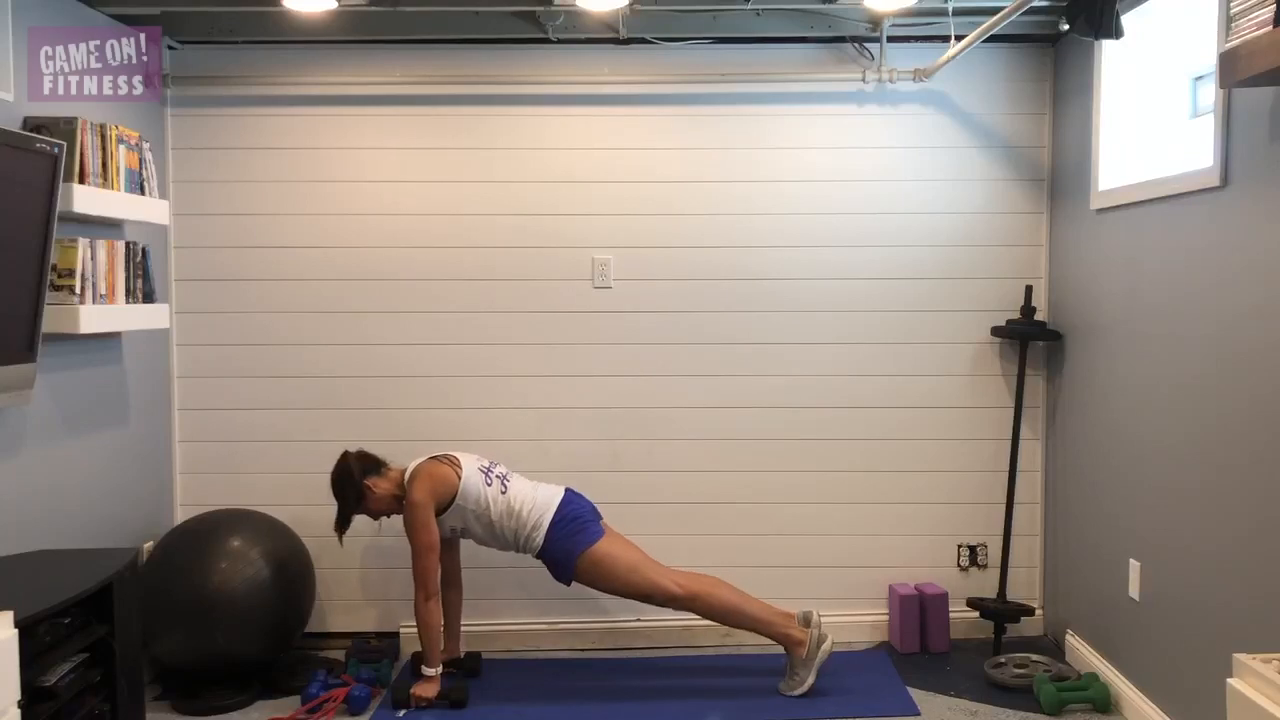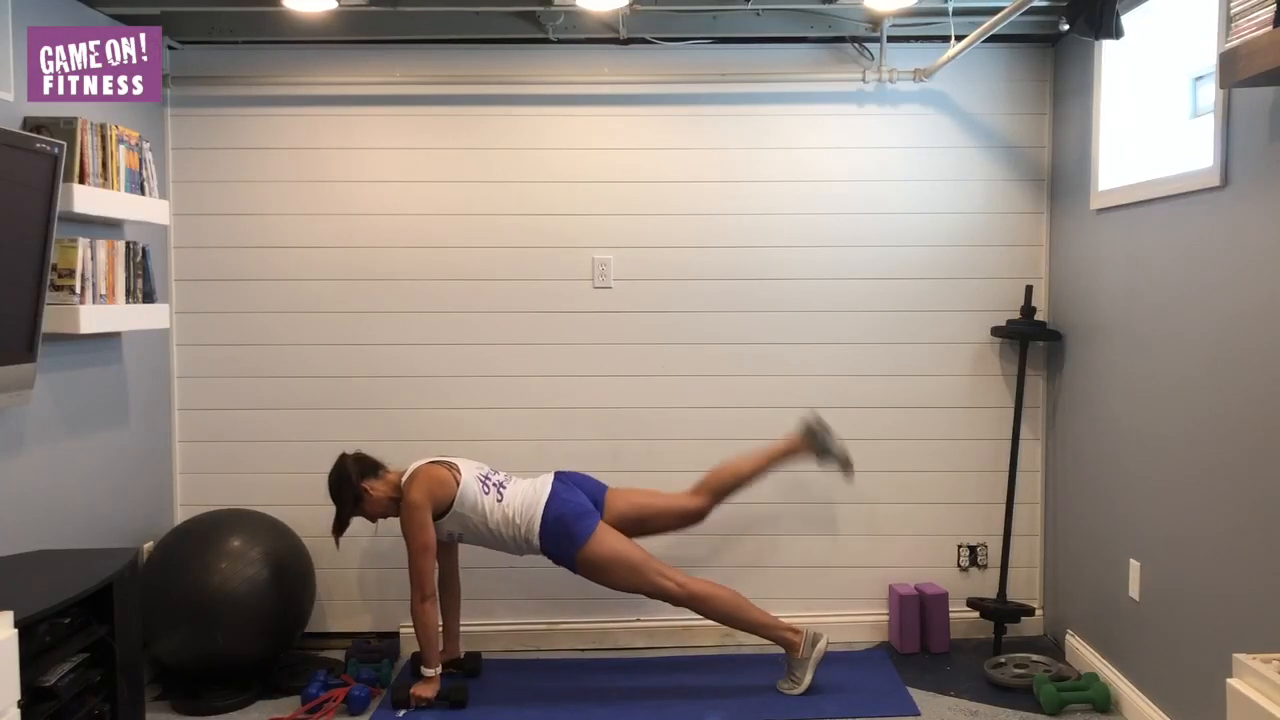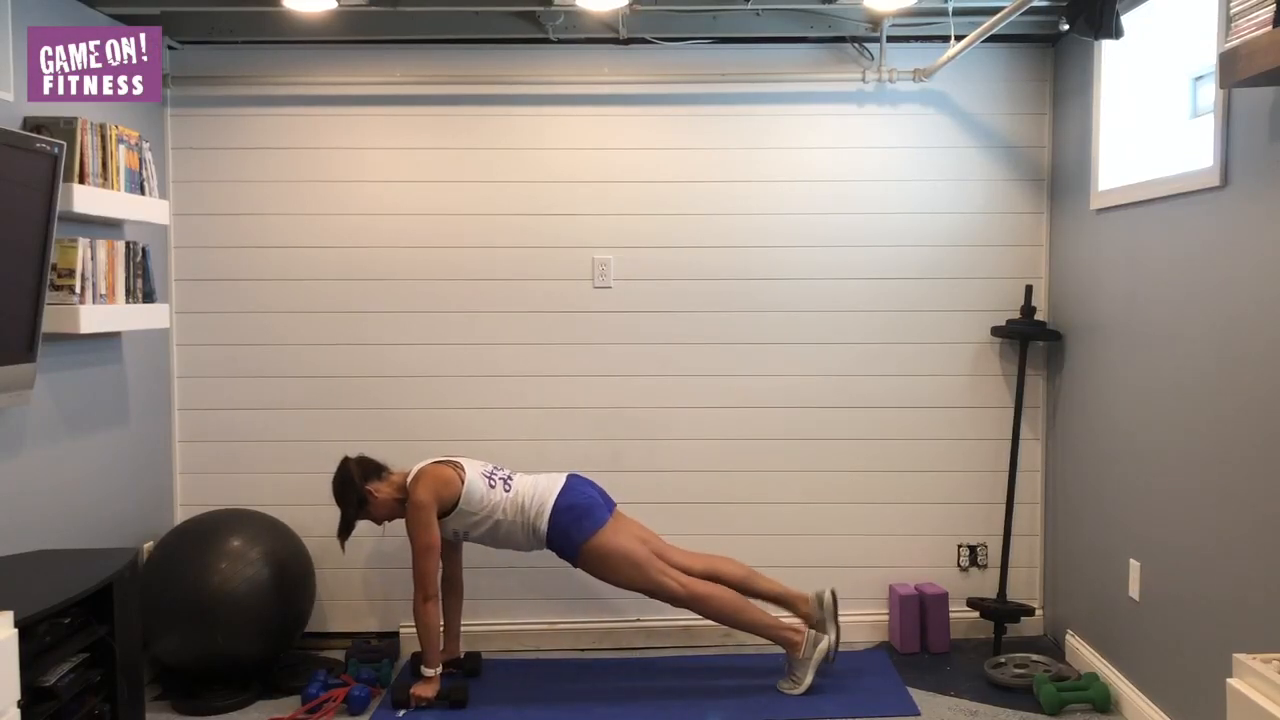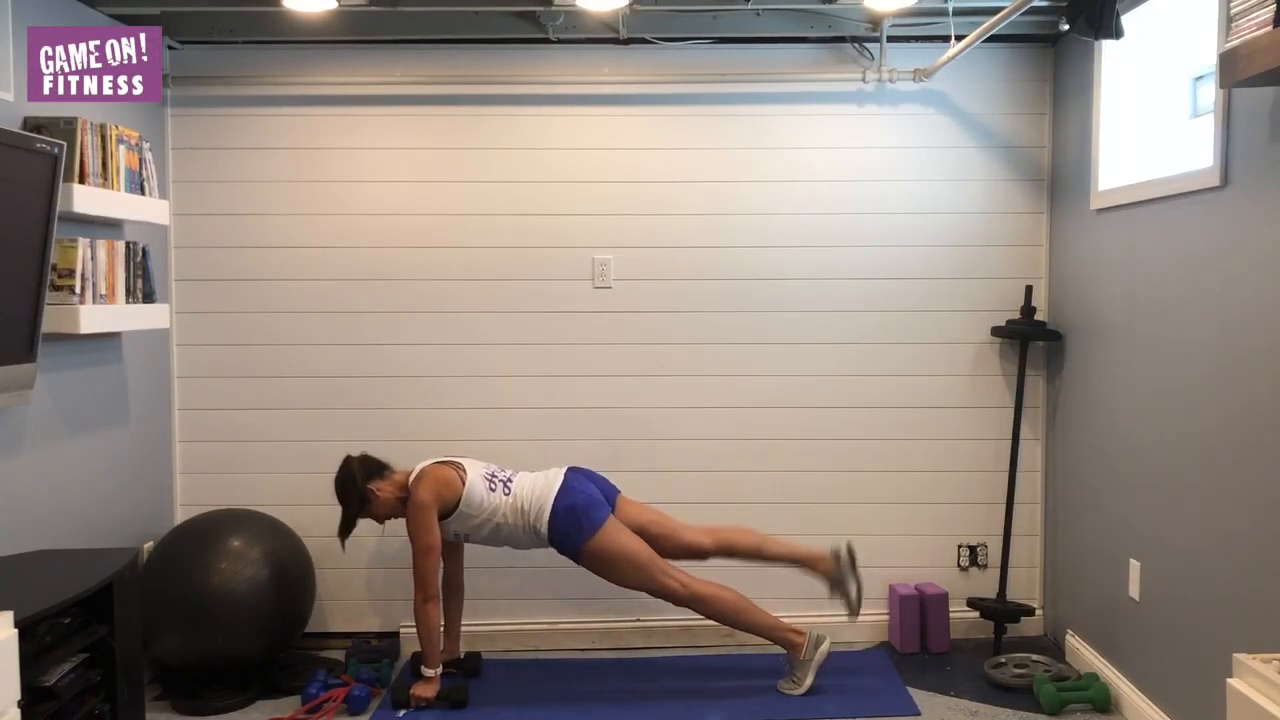
dt=1s
person 1, frame 1
left shoulder: (417, 493)
right shoulder: (433, 476)
left elbow: (428, 591)
right elbow: (450, 579)
left wrist: (431, 672)
right wrist: (451, 649)
left hip: (557, 529)
right hip: (562, 511)
left knee: (671, 588)
right knee: (670, 583)
left ankle: (798, 639)
right ankle: (793, 620)
person 1, frame 2
left shoulder: (412, 498)
right shoulder: (430, 479)
left elbow: (425, 594)
right elbow: (449, 586)
left wrist: (430, 673)
right wrist: (452, 650)
left hip: (554, 519)
right hip: (562, 494)
left knee: (674, 586)
right knee: (698, 503)
left ankle: (795, 640)
right ankle: (802, 440)
person 1, frame 3
left shoulder: (420, 495)
right shoulder: (435, 485)
left elbow: (426, 595)
right elbow: (450, 579)
left wrist: (430, 673)
right wrist: (450, 649)
left hip: (563, 513)
right hip: (568, 496)
left knee: (675, 584)
right knee: (690, 567)
left ankle: (796, 639)
right ankle: (806, 605)
person 1, frame 4
left shoulder: (420, 496)
right shoulder: (438, 481)
left elbow: (428, 595)
right elbow: (453, 579)
left wrist: (431, 674)
right wrist: (452, 649)
left hip: (565, 512)
right hip: (574, 490)
left knee: (675, 584)
right knee: (699, 541)
left ankle: (799, 641)
right ankle: (825, 562)
